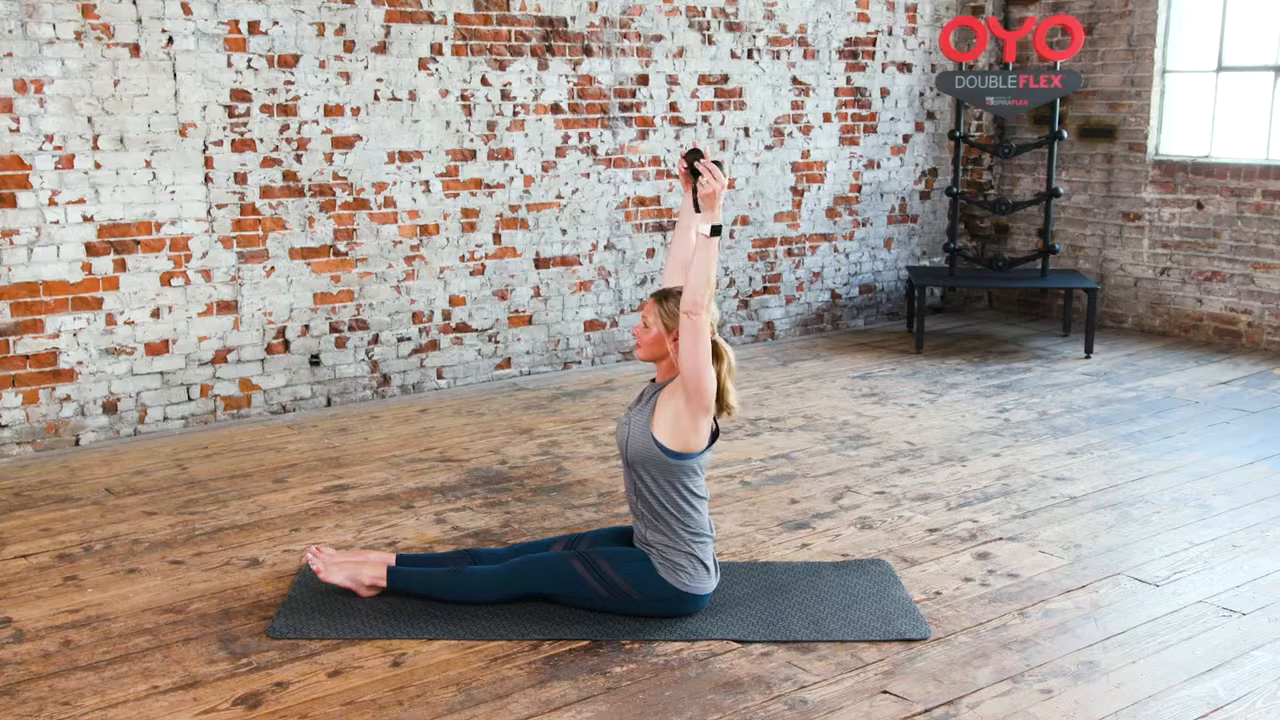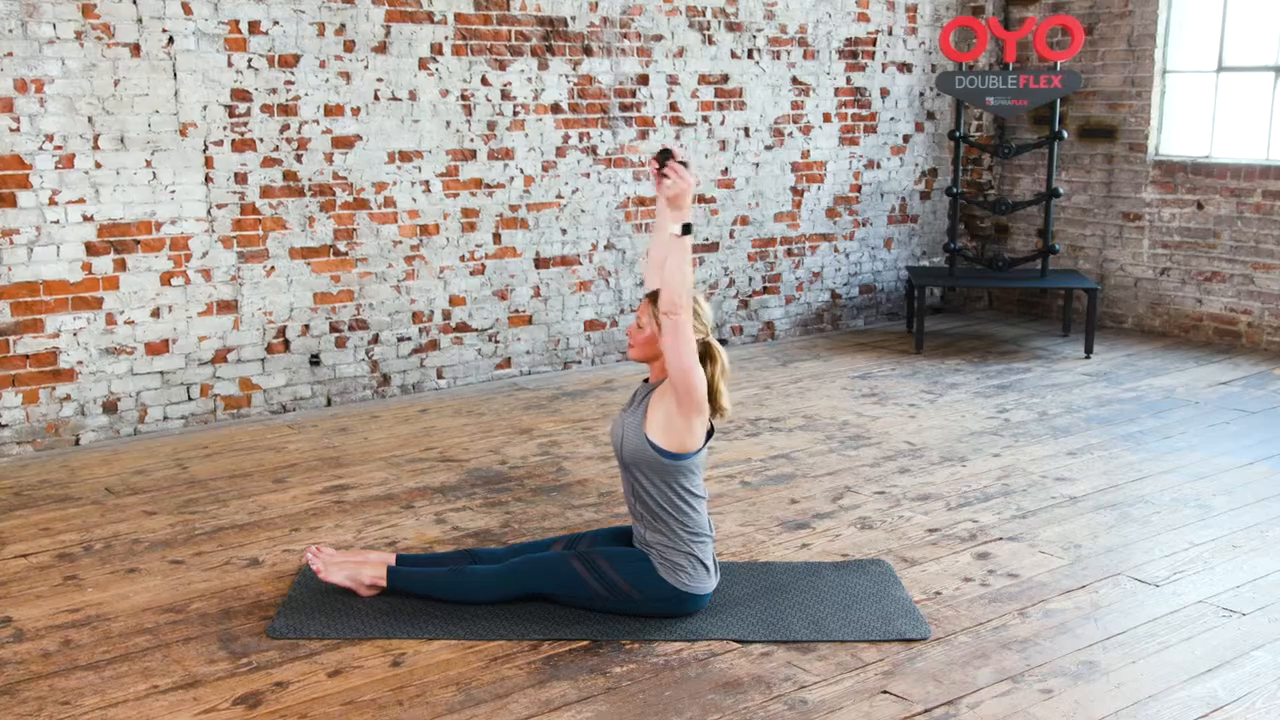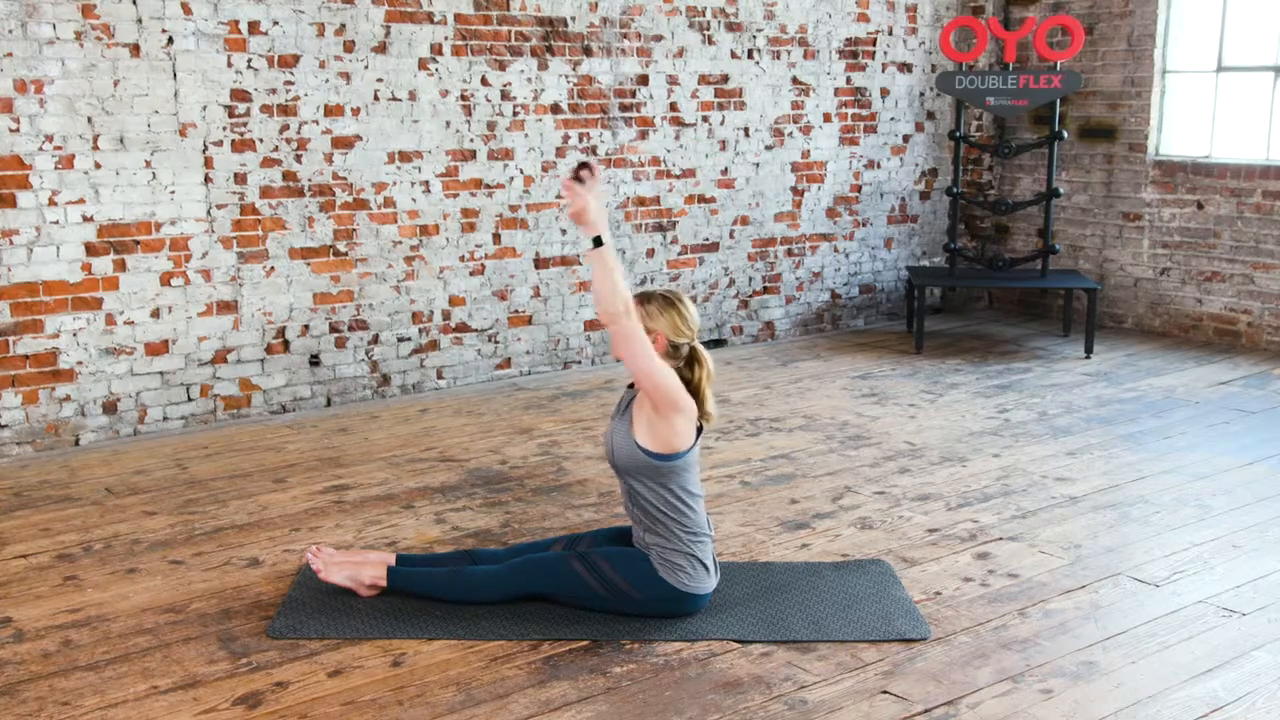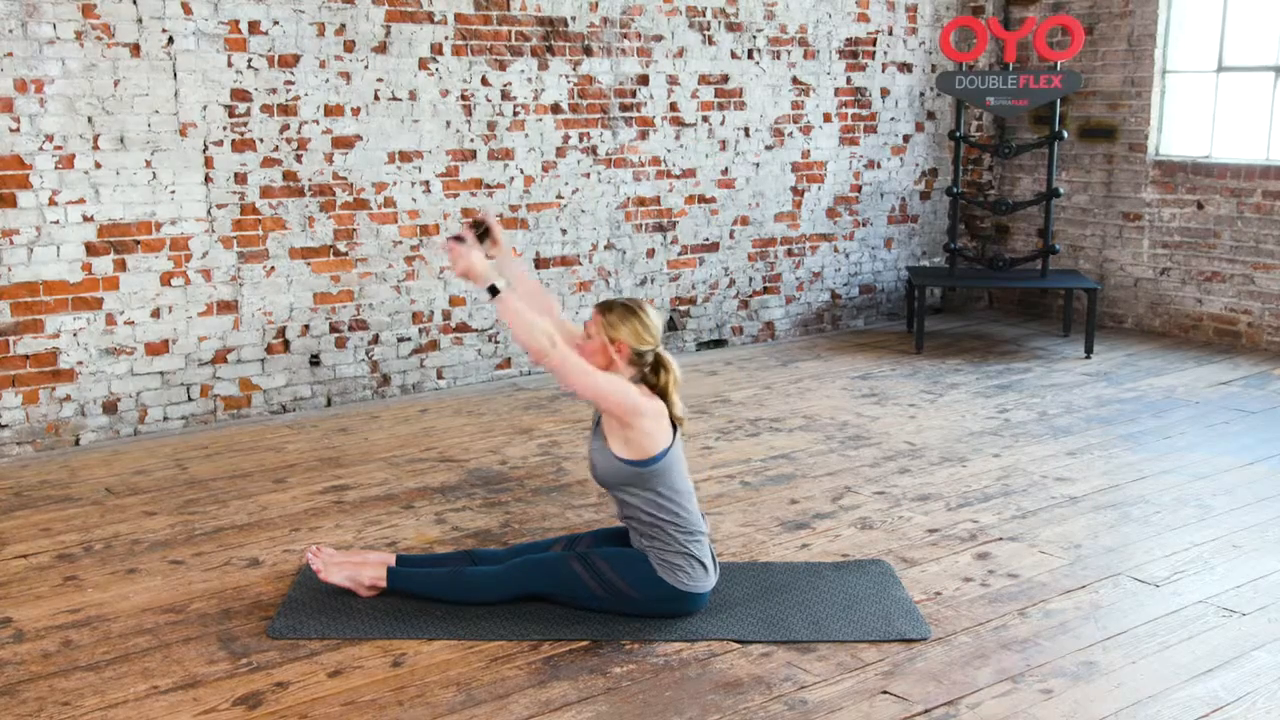
dt=0.3s
person 1, frame 1
left shoulder: (691, 400)
right shoulder: (667, 384)
left elbow: (695, 311)
right elbow: (676, 286)
left wrist: (711, 219)
right wrist: (689, 206)
left hip: (674, 580)
right hip: (653, 547)
left knee: (527, 575)
right knee: (516, 555)
left ankle: (379, 577)
right ankle: (386, 560)
person 1, frame 2
left shoulder: (684, 401)
right shoulder: (660, 385)
left elbow: (675, 312)
right elbow: (660, 297)
left wrist: (680, 219)
right wrist: (665, 207)
left hip: (674, 579)
right hip: (654, 548)
left knee: (527, 576)
right knee: (516, 555)
left ankle: (377, 578)
right ankle: (383, 561)
person 1, frame 3
left shoulder: (670, 401)
right shoulder: (649, 388)
left elbow: (618, 317)
right elbow: (620, 308)
left wrist: (593, 230)
right wrist: (594, 222)
left hip: (674, 580)
right hip: (651, 547)
left knee: (527, 576)
right knee: (515, 556)
left ankle: (378, 577)
right ankle: (385, 561)
person 1, frame 4
left shoulder: (633, 405)
right shoulder: (623, 386)
left elbow: (547, 348)
right elbow: (551, 322)
left wrist: (487, 282)
right wrist: (504, 258)
left hip: (674, 580)
right hip: (653, 550)
left knee: (524, 577)
right knee: (511, 557)
left ankle: (378, 578)
right ankle: (385, 563)
